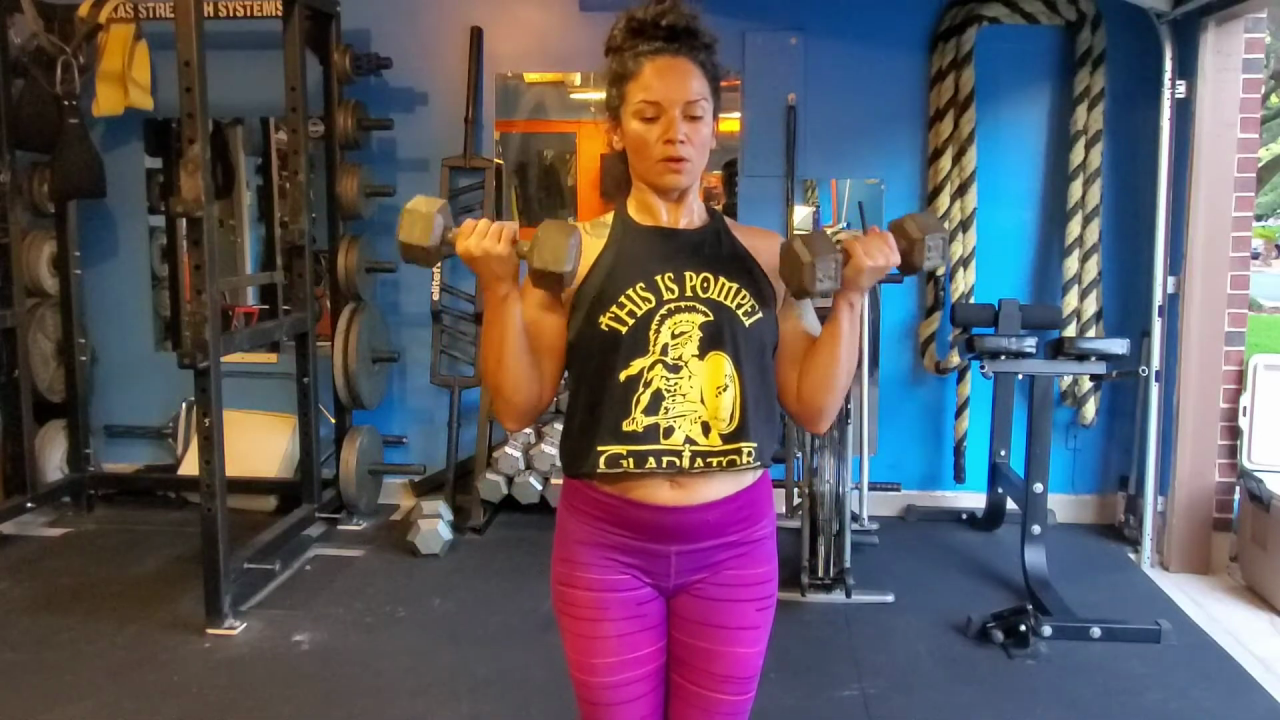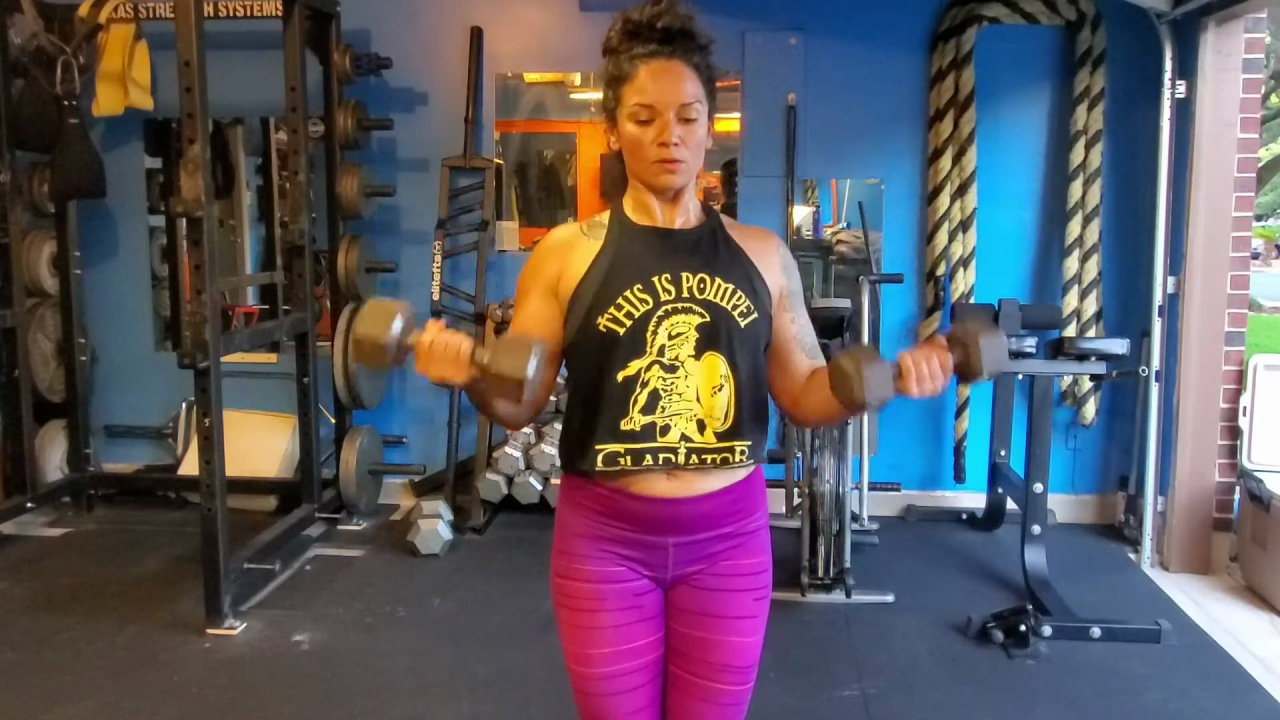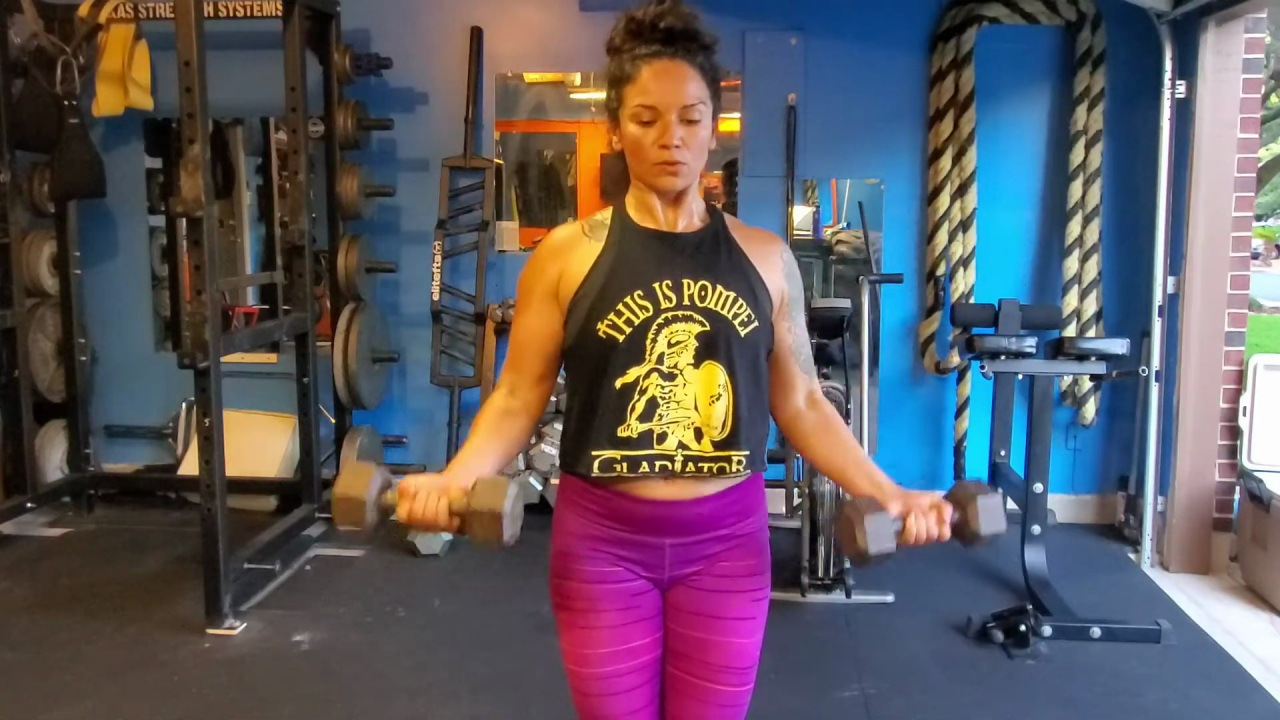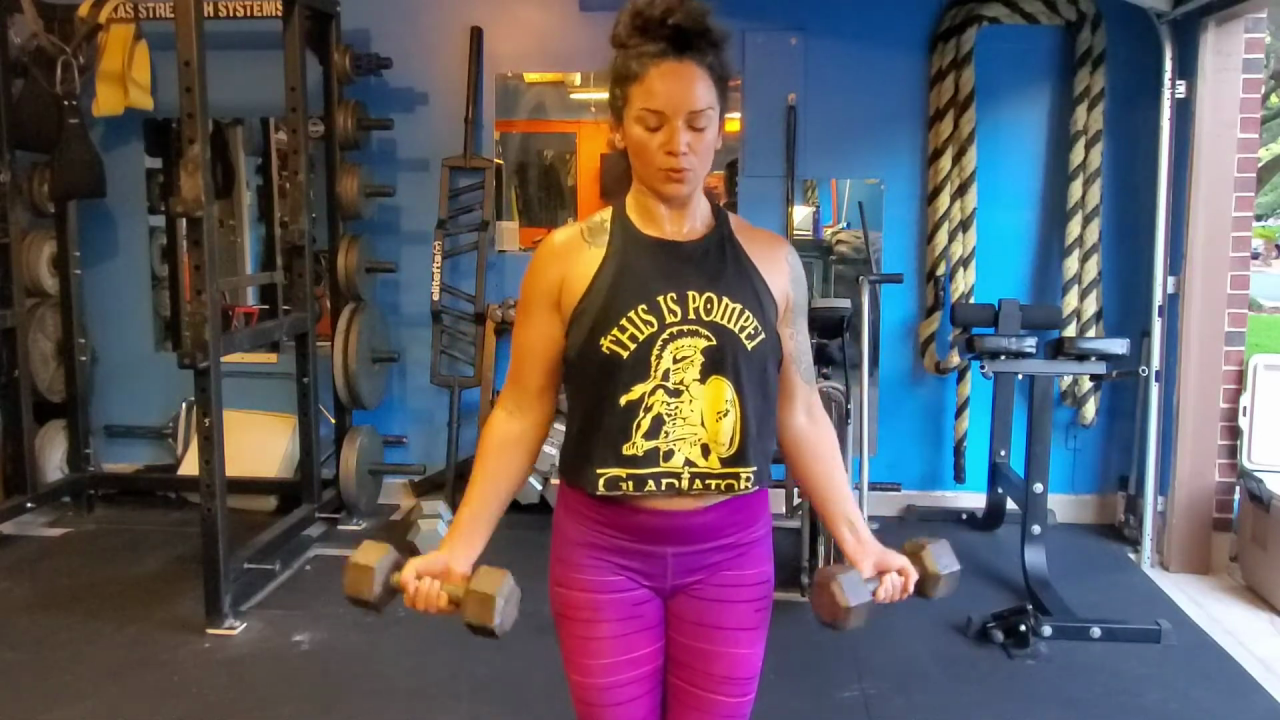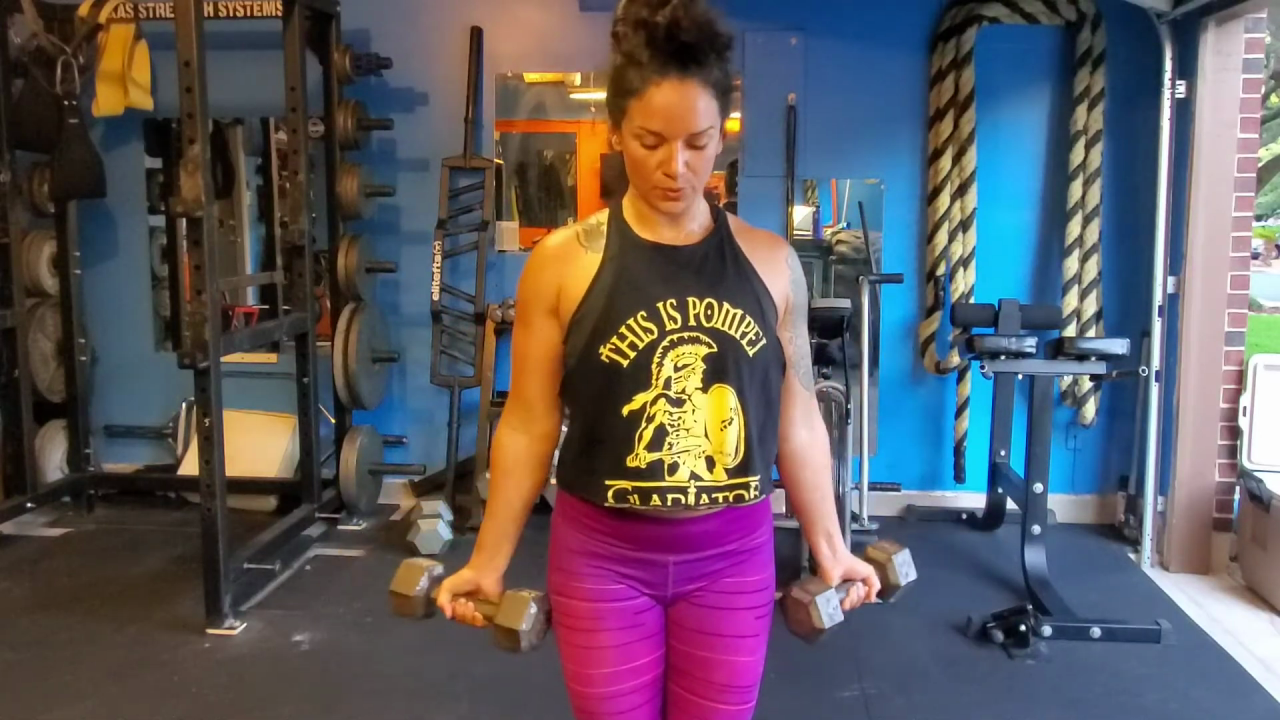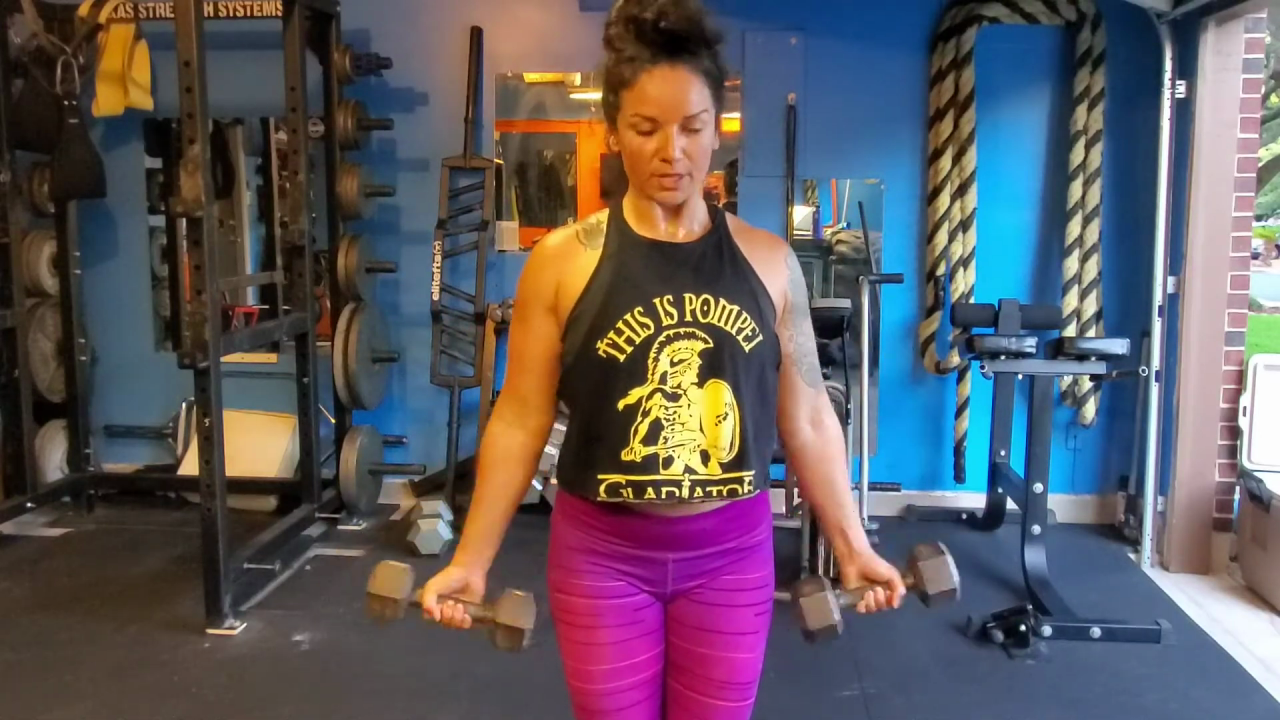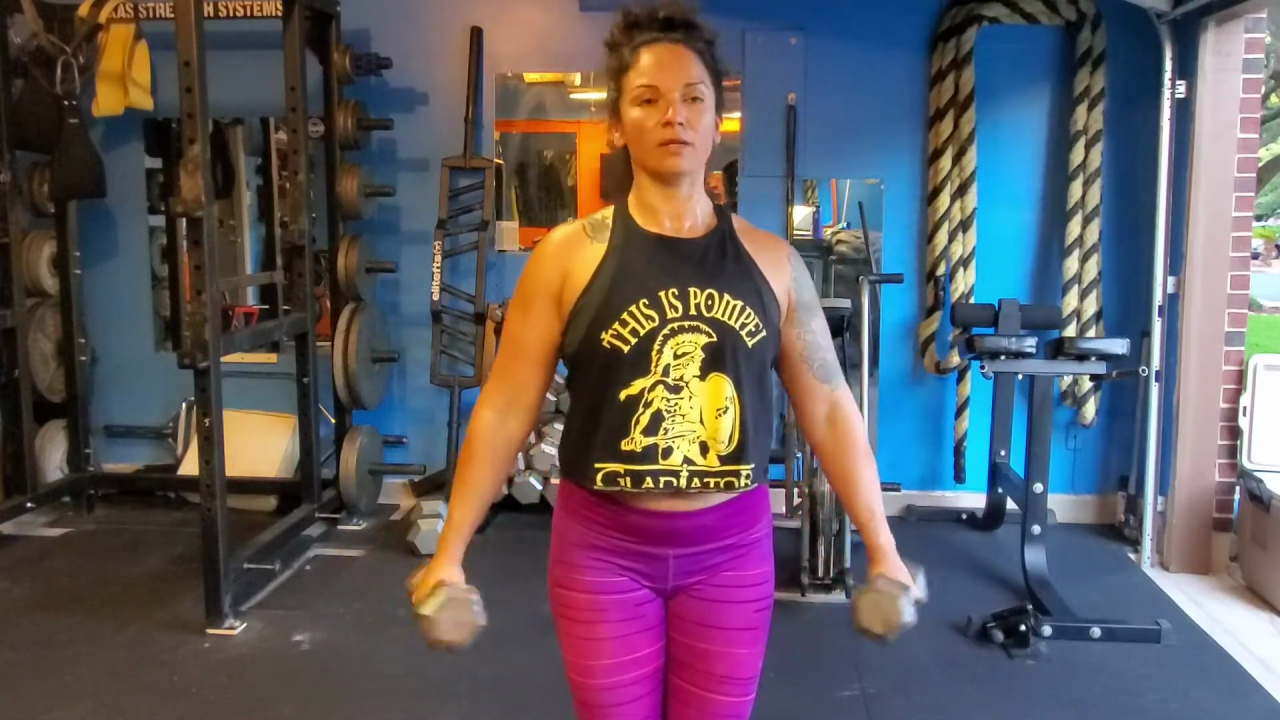
dt=0.3s
person 1, frame 1
left shoulder: (766, 253)
right shoulder: (572, 253)
left elbow: (814, 408)
right elbow: (516, 408)
left wrist: (850, 294)
right wrist: (498, 288)
left hip: (734, 542)
right hip: (606, 542)
person 1, frame 2
left shoulder: (762, 254)
right shoulder: (568, 251)
left elbow: (803, 388)
right elbow: (515, 399)
right wrist: (470, 375)
left hip: (728, 537)
right hip: (604, 535)
person 1, frame 3
left shoulder: (764, 256)
right shoulder: (568, 253)
left elbow: (799, 401)
right elbow: (517, 397)
left wrist: (885, 492)
right wrist: (454, 479)
left hip: (725, 539)
right hip: (602, 537)
person 1, frame 4
left shoulder: (770, 259)
right shoulder: (567, 258)
left elbow: (798, 412)
right elbow: (521, 412)
left wrist: (856, 539)
right wrist: (461, 547)
left hip: (730, 549)
right hip: (602, 548)
person 1, frame 5
left shoulder: (771, 260)
right shoulder: (563, 262)
left elbow: (796, 417)
right elbow: (529, 423)
left wrist: (830, 549)
right wrist: (489, 562)
left hip: (731, 557)
right hip: (601, 556)
person 1, frame 6
left shoulder: (768, 260)
right shoulder: (562, 260)
left elbow: (806, 415)
right elbow: (519, 420)
left wrist: (853, 548)
right wrist: (470, 561)
left hip: (731, 554)
right hip: (602, 553)
person 1, frame 7
left shoulder: (771, 259)
right shoulder: (569, 254)
left elbow: (827, 408)
right elbow: (505, 408)
left wrist: (882, 549)
right wrist: (450, 552)
left hip: (731, 548)
right hip: (603, 546)
